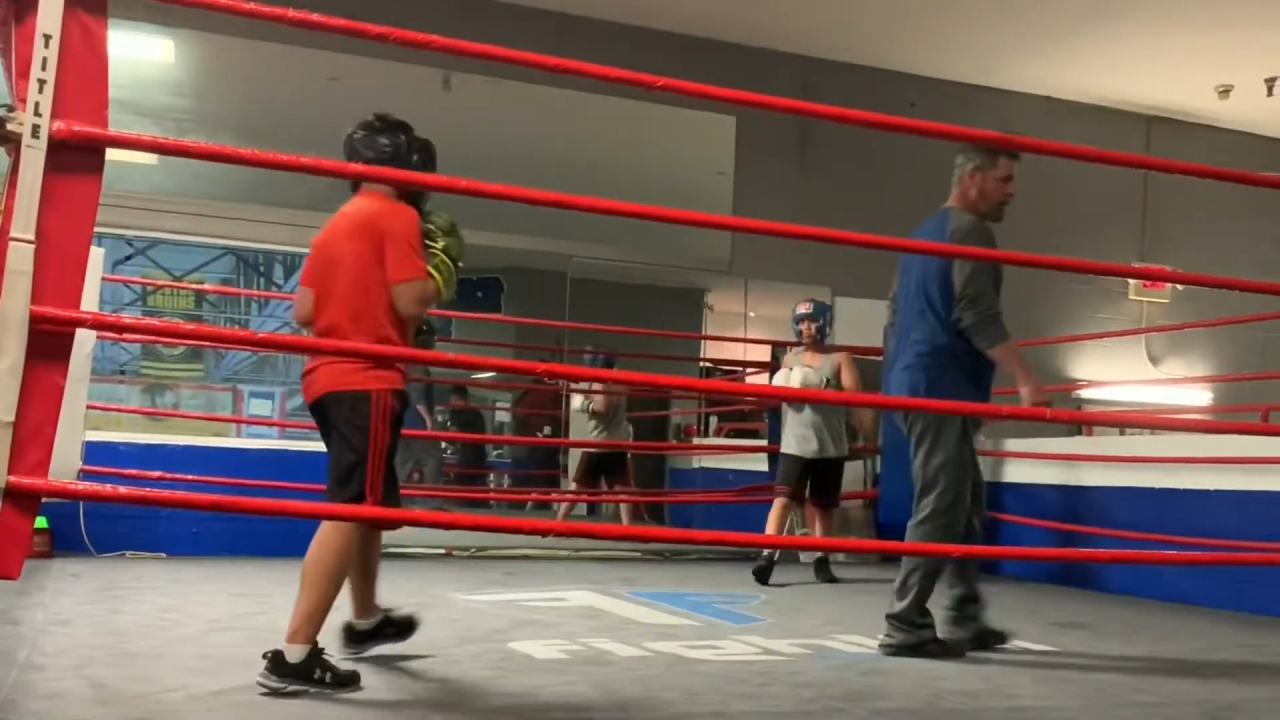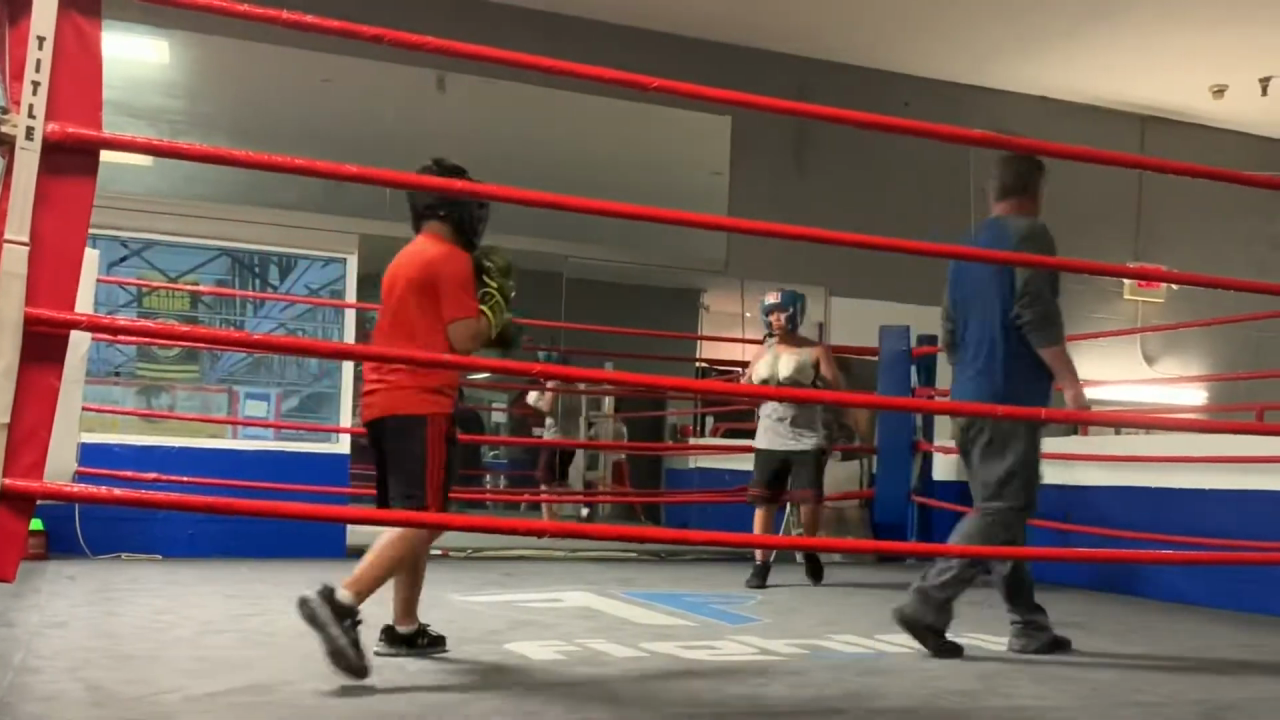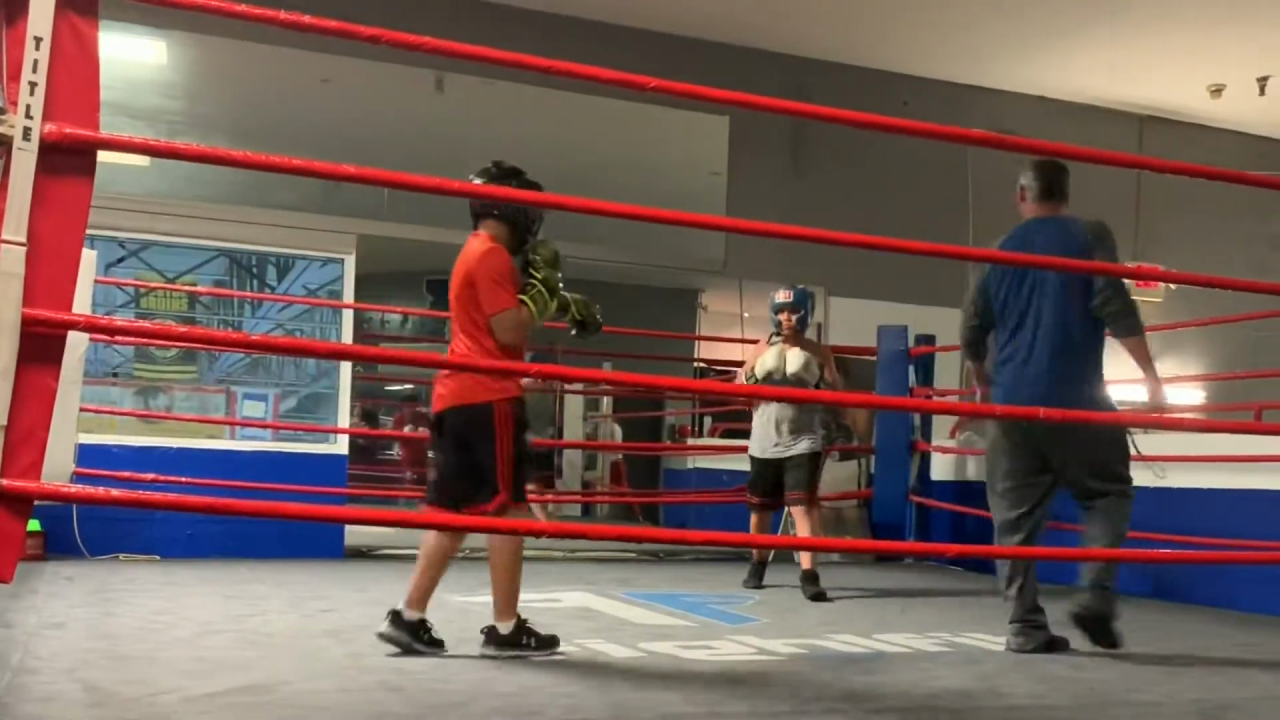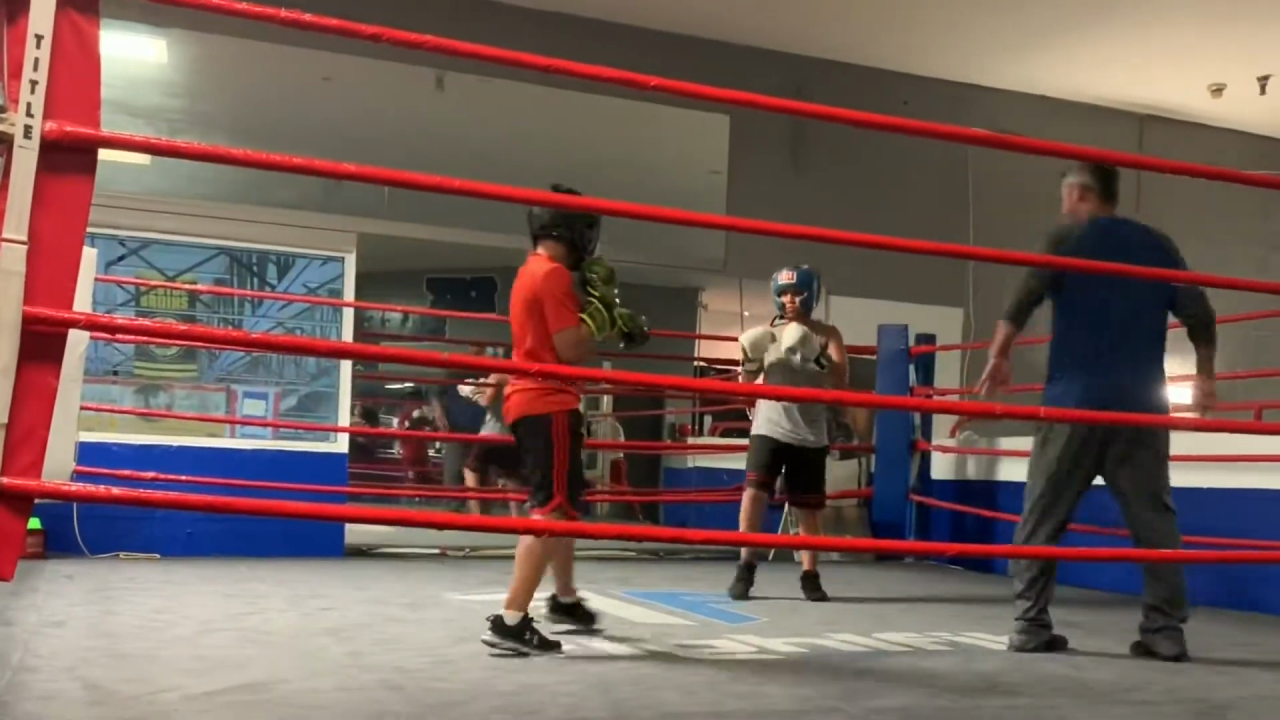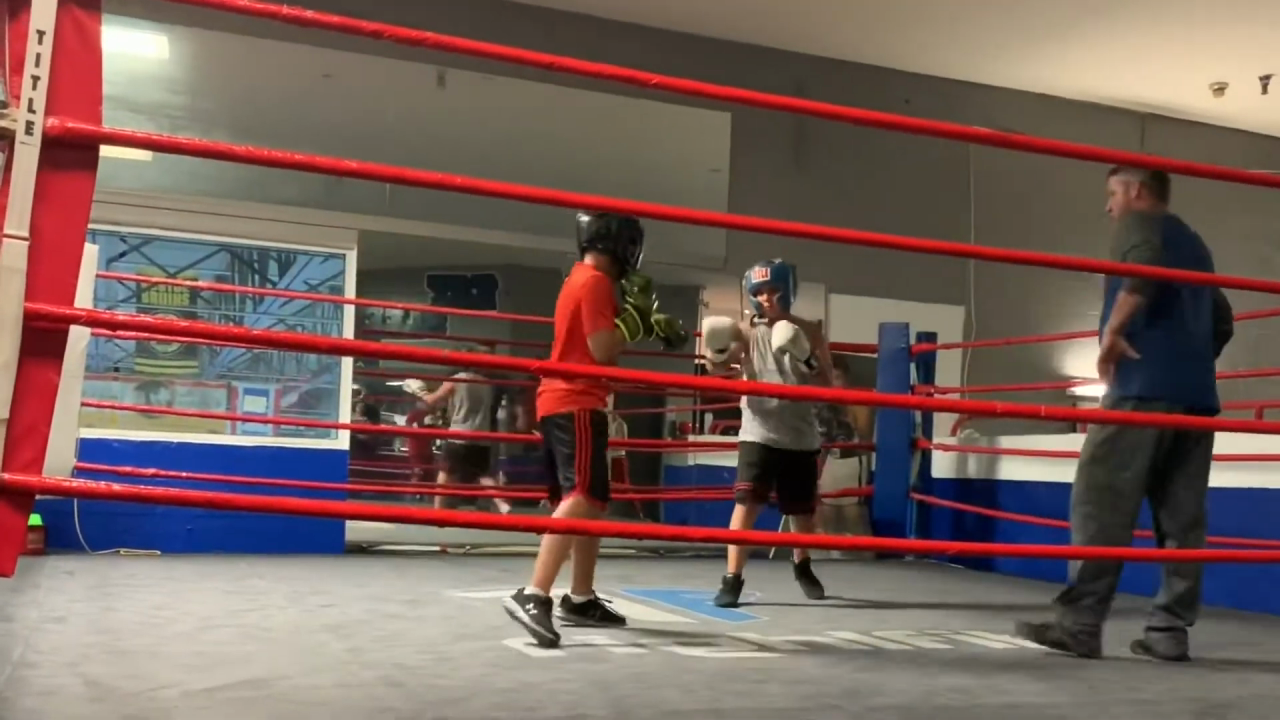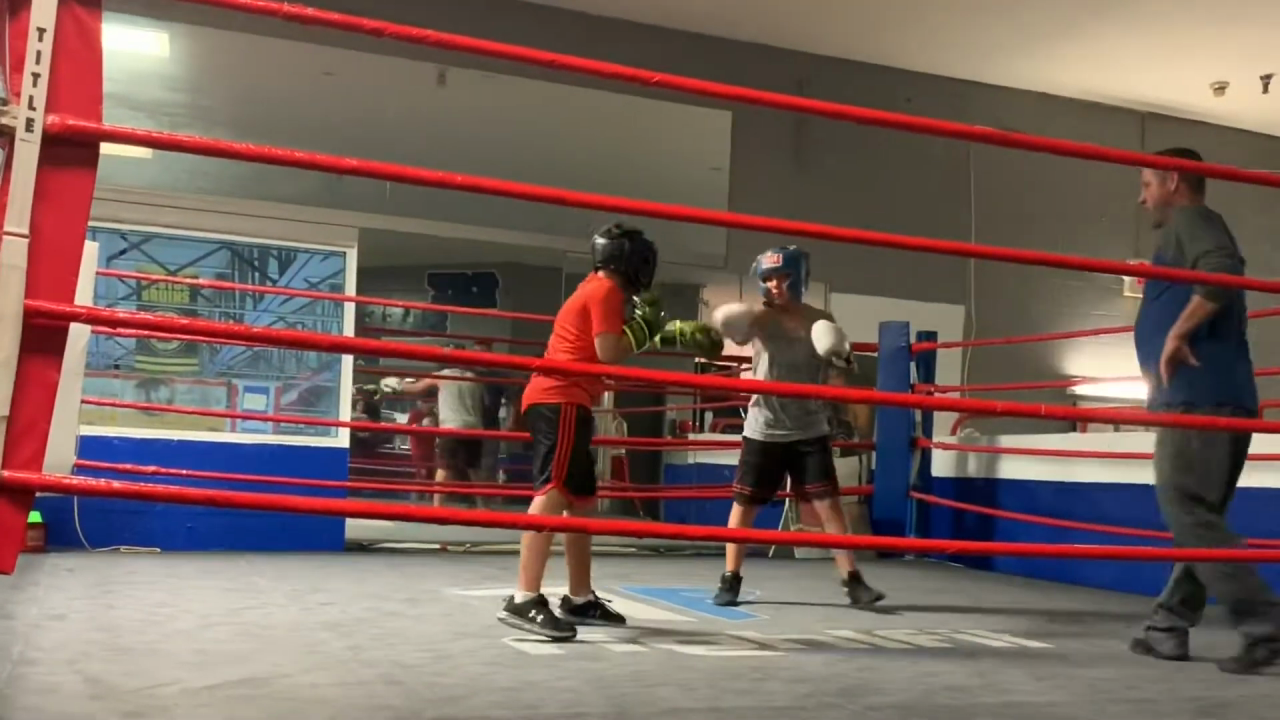
dt=0.3s
person 1, frame 1
left shoulder: (923, 232)
right shoulder: (969, 231)
left elbow: (897, 315)
right elbow: (978, 316)
right wrist: (1026, 379)
left hip: (911, 384)
right hip: (944, 390)
left knee: (960, 506)
right knee: (940, 509)
left ankle: (967, 617)
right ankle: (906, 627)
person 1, frame 2
left shoulder: (969, 248)
right shoulder: (1030, 235)
left elbow: (950, 331)
right elbow: (1037, 316)
right wrist: (1070, 382)
left hip: (970, 397)
right hip: (1013, 398)
left knee: (998, 510)
right knee: (1002, 512)
left ankle: (1028, 625)
right ankle: (926, 603)
person 1, frame 3
left shoulder: (1001, 250)
right shoulder: (1090, 234)
left elbow: (972, 327)
right elbow: (1114, 305)
left wrist: (982, 380)
right wrist: (1149, 372)
left hip: (1011, 401)
right hip: (1074, 398)
left knee: (1015, 515)
right knee: (1110, 493)
left ankle: (1025, 625)
right ankle: (1094, 595)
person 1, frame 4
left shoulder: (1069, 236)
right shoulder: (1160, 245)
left elbow: (1026, 295)
right elbow: (1200, 316)
left wrist: (997, 357)
right wrist: (1205, 376)
left hip: (1075, 400)
right hip: (1142, 402)
left knee: (1043, 515)
right knee: (1153, 515)
left ankle: (1029, 622)
right ankle: (1165, 631)
person 1, frame 5
left shoulder: (1138, 223)
right shoulder: (1196, 245)
left elbow: (1142, 268)
right elbow: (1222, 324)
left wrist: (1112, 331)
left hip: (1144, 388)
right hip: (1198, 396)
left knee: (1102, 500)
right knee: (1183, 515)
left ankle: (1080, 621)
right ankle: (1170, 629)
person 1, frame 6
left shoulder: (1188, 221)
right shoulder: (1197, 228)
left elbow: (1222, 275)
right elbow: (1231, 309)
left wrist: (1174, 334)
left hip: (1197, 395)
right hip: (1224, 395)
left knee: (1189, 510)
right knee: (1195, 515)
right ankle: (1169, 627)
person 2, frame 1
left shoulder: (335, 225)
right shoulder: (397, 217)
left elbow: (303, 312)
right elbow: (410, 302)
right wrist: (443, 258)
left hip: (327, 377)
right hip: (367, 380)
left knee: (365, 505)
right knee: (353, 510)
left ankle: (366, 619)
right ankle: (294, 656)
person 2, frame 2
left shoulder: (404, 257)
right shoulder: (452, 259)
right elbow: (464, 339)
left wrist: (488, 322)
right wrist: (496, 293)
left hip: (382, 400)
right hip: (417, 403)
left knee: (411, 513)
right knee: (420, 518)
left ankle: (404, 627)
right ankle: (337, 602)
person 2, frame 3
left shoulder: (473, 254)
right shoulder: (492, 256)
left elbow: (506, 313)
right elbow: (510, 331)
left wrist: (569, 305)
right wrist: (543, 282)
left hip: (455, 396)
right hip: (487, 396)
left knee: (455, 510)
right knee: (504, 506)
left ankle: (409, 616)
right ankle: (505, 628)
person 2, frame 4
left shoulder: (532, 272)
right shoulder: (553, 276)
right elbow: (572, 346)
left wrist: (615, 318)
right wrist: (601, 302)
left hip: (531, 401)
right hip: (548, 404)
left knee: (564, 503)
right knee: (551, 510)
left ankle: (564, 598)
right ankle: (510, 622)
person 2, frame 5
left shoulder: (583, 280)
right shoulder: (595, 283)
right elbow: (603, 350)
left wrist: (654, 321)
right wrist: (636, 310)
left hip: (563, 402)
right hip: (574, 404)
left knee: (591, 501)
right knee: (582, 497)
left ankle: (581, 598)
right ankle: (533, 595)
person 2, frame 6
left shoulder: (597, 292)
right shoulder: (605, 291)
left elbow: (624, 351)
right elbow: (611, 354)
left wrist: (688, 333)
right wrist: (644, 322)
left hip: (563, 402)
right hip: (559, 400)
left knee: (581, 500)
right knee: (554, 493)
left ankle: (581, 600)
right ankle: (523, 599)
person 3, frame 1
left shoulder: (840, 359)
right shoulder: (791, 359)
left elbow: (855, 395)
left wrist: (821, 387)
right wrist: (780, 391)
left hip: (831, 445)
right hip: (796, 444)
left knee: (824, 506)
right knee: (783, 499)
left ankle: (821, 560)
right ankle: (767, 558)
person 3, frame 2
left shoulder: (815, 350)
right shoulder: (762, 351)
left elbow: (837, 389)
left wrist: (811, 379)
right wrist: (755, 380)
left hip: (808, 437)
right hip: (770, 438)
left knee: (810, 502)
right knee: (764, 502)
left ankle: (811, 554)
right ankle: (761, 565)
person 3, frame 3
left shoulder: (819, 353)
right shoulder: (763, 349)
right elbow: (739, 386)
left wrist: (815, 380)
right wrist: (756, 375)
left hip: (803, 442)
right hip: (765, 444)
left knee: (803, 506)
right knee: (760, 509)
left ankle: (809, 575)
right ankle: (758, 563)
person 3, frame 4
left shoulder: (826, 333)
right shoulder: (769, 334)
left elbow: (841, 379)
right elbow: (746, 383)
left wrist: (814, 354)
right wrist: (751, 359)
left hip: (811, 434)
right hip: (769, 428)
left knee: (808, 508)
right knee: (754, 493)
left ankle: (810, 576)
right ankle: (745, 565)
person 3, frame 5
left shoulder: (809, 331)
right shoulder: (747, 332)
left elbow: (825, 382)
right elbow: (719, 369)
left wrist: (804, 357)
right wrist: (717, 350)
left hip: (802, 437)
right hip: (759, 432)
left knee: (803, 513)
right knee: (747, 503)
left ankle: (802, 565)
right ankle: (732, 580)
person 3, frame 6
left shoulder: (820, 322)
right shoulder: (761, 317)
left elbow: (840, 370)
right elbow: (740, 334)
left wrist: (842, 357)
right wrist: (730, 327)
left hip: (810, 429)
right hip: (765, 429)
left knee: (828, 503)
right knee: (744, 502)
left ankle: (853, 582)
right ankle: (730, 579)
